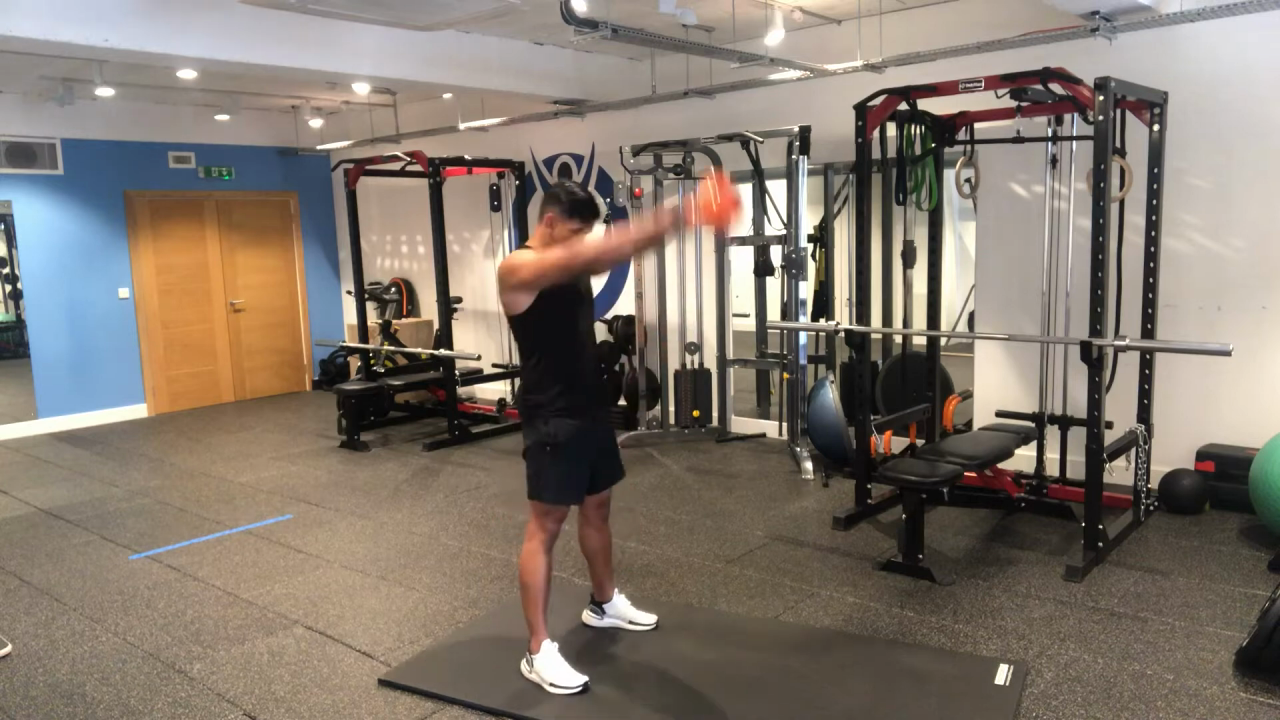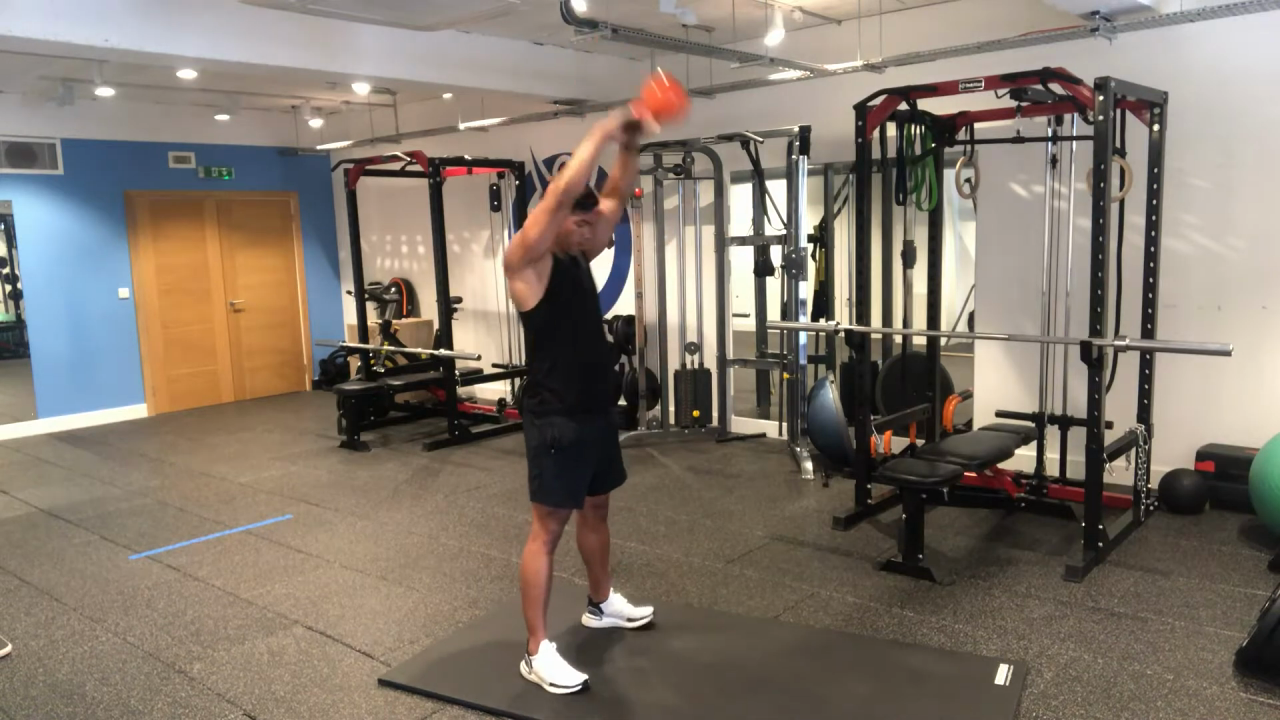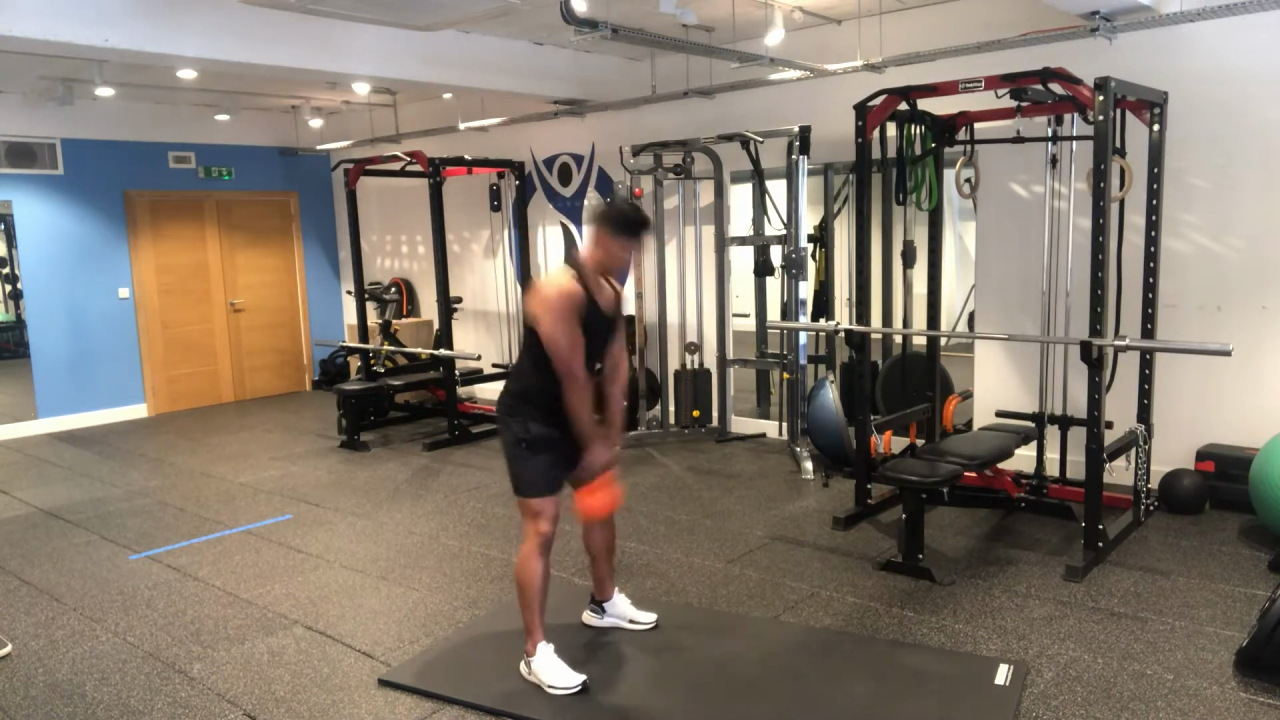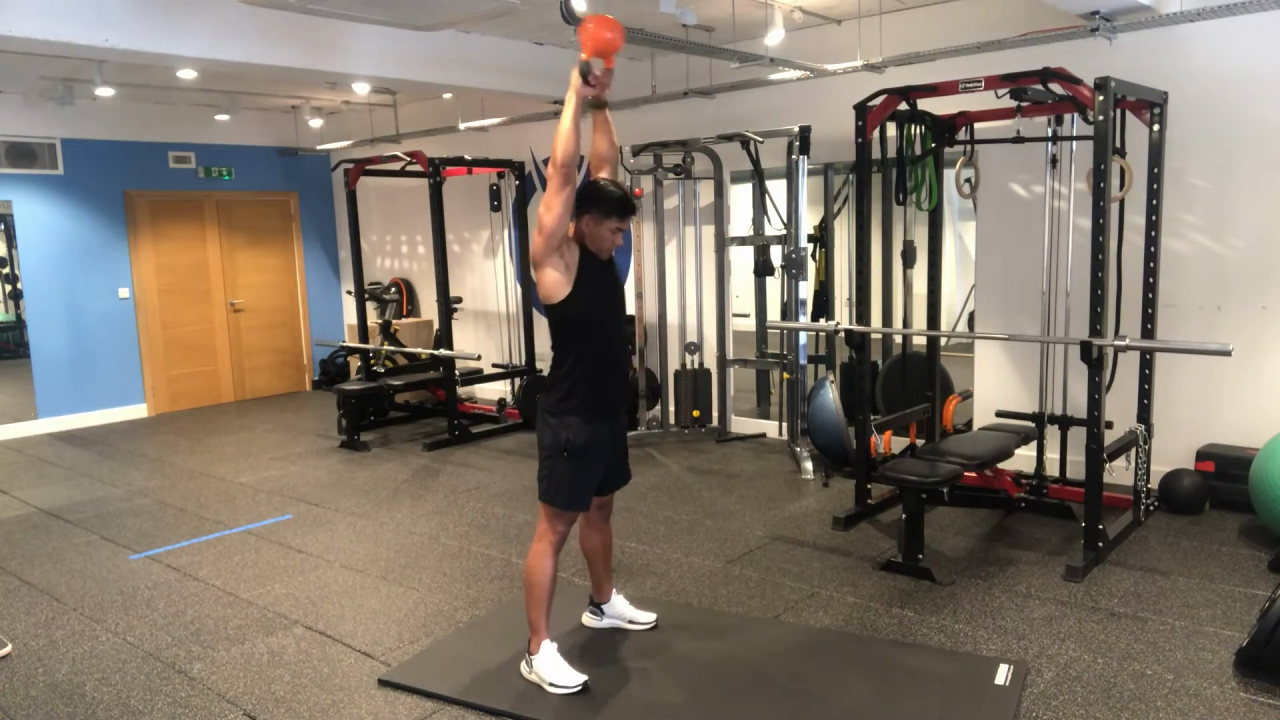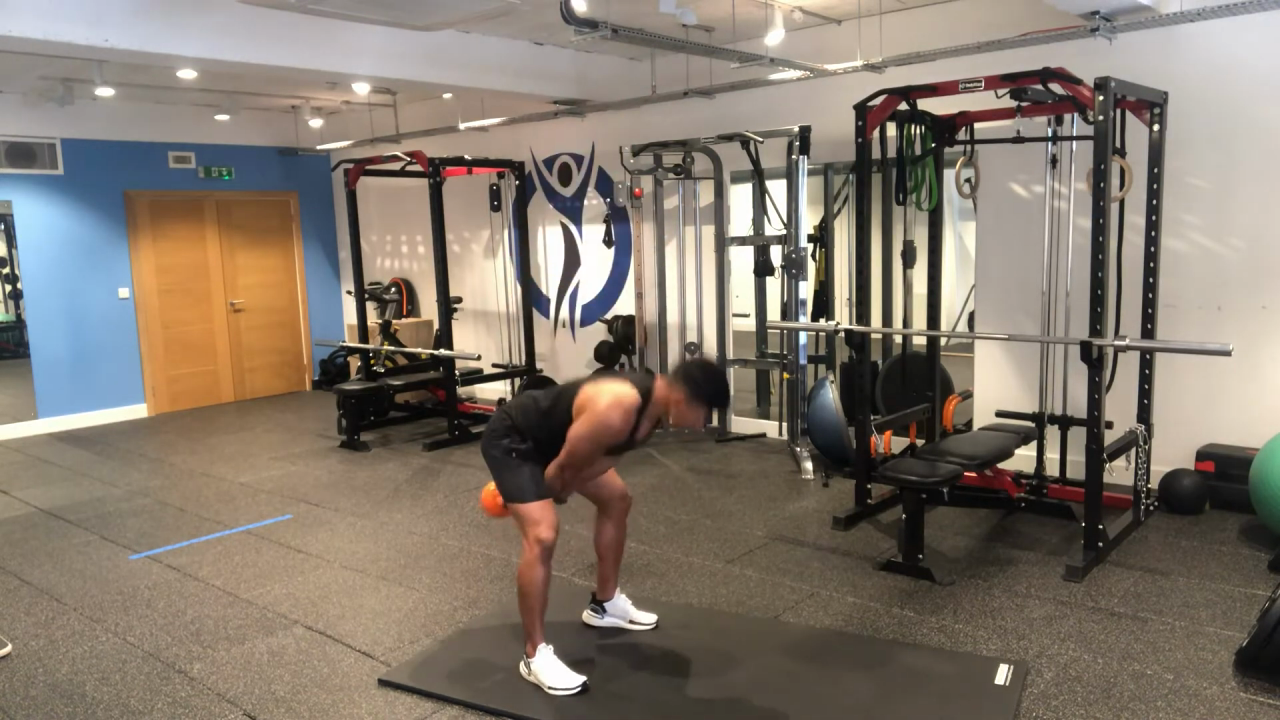
dt=1s
person 1, frame 1
left shoulder: (571, 263)
right shoulder: (520, 268)
left elbow: (612, 252)
right elbow: (584, 257)
left wrist: (664, 225)
right wrist: (655, 223)
left hip: (591, 409)
right hip: (552, 418)
left knee: (597, 508)
right knee: (545, 527)
left ankle: (604, 603)
right ankle: (538, 652)
person 1, frame 2
left shoulder: (575, 255)
right shoulder: (528, 258)
left elbow: (617, 195)
right elbow: (560, 192)
left wrist: (629, 144)
right wrist: (599, 134)
left hip: (597, 410)
right hip: (556, 418)
left knee: (596, 510)
right knee: (547, 528)
left ankle: (601, 602)
right ankle: (537, 652)
person 1, frame 3
left shoulder: (610, 291)
right shoulder: (559, 291)
left elbow: (615, 365)
right elbow: (573, 374)
left wrist: (610, 436)
right wrist: (591, 442)
left hip: (573, 418)
right hip: (530, 419)
right knee: (542, 526)
left ankle: (604, 603)
right ankle: (535, 654)
person 1, frame 4
left shoulder: (600, 254)
right shoulder: (556, 258)
left elbow: (606, 166)
right elbow: (562, 174)
left wrist: (600, 105)
right wrist: (573, 99)
left hip: (608, 413)
right hip: (570, 418)
left knee: (599, 513)
right knee: (554, 528)
left ankle: (603, 604)
right ankle: (538, 652)
person 1, frame 5
left shoulder: (653, 399)
right shoulder: (615, 410)
left elbow: (601, 456)
right elbow: (564, 468)
left wrist: (564, 490)
right wrist: (547, 498)
left hip: (552, 436)
right hip: (512, 440)
left knee: (617, 499)
right knee: (542, 535)
left ankle: (605, 602)
right ankle: (535, 655)
